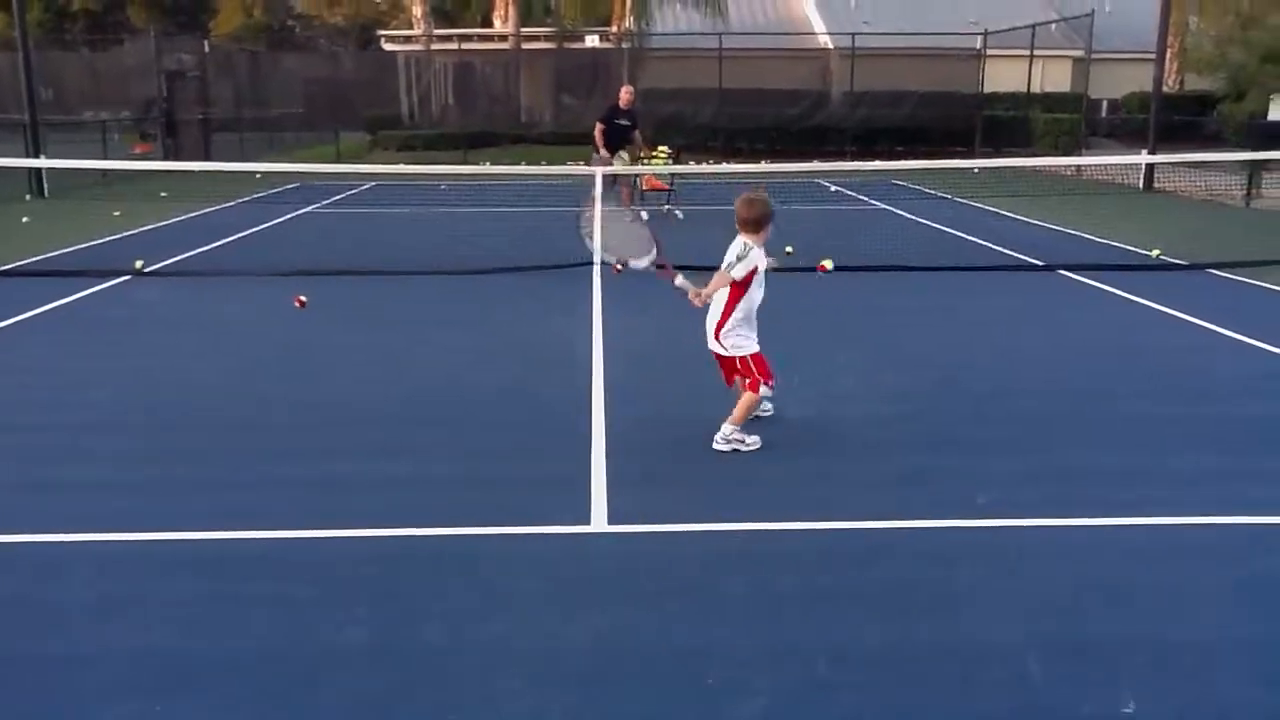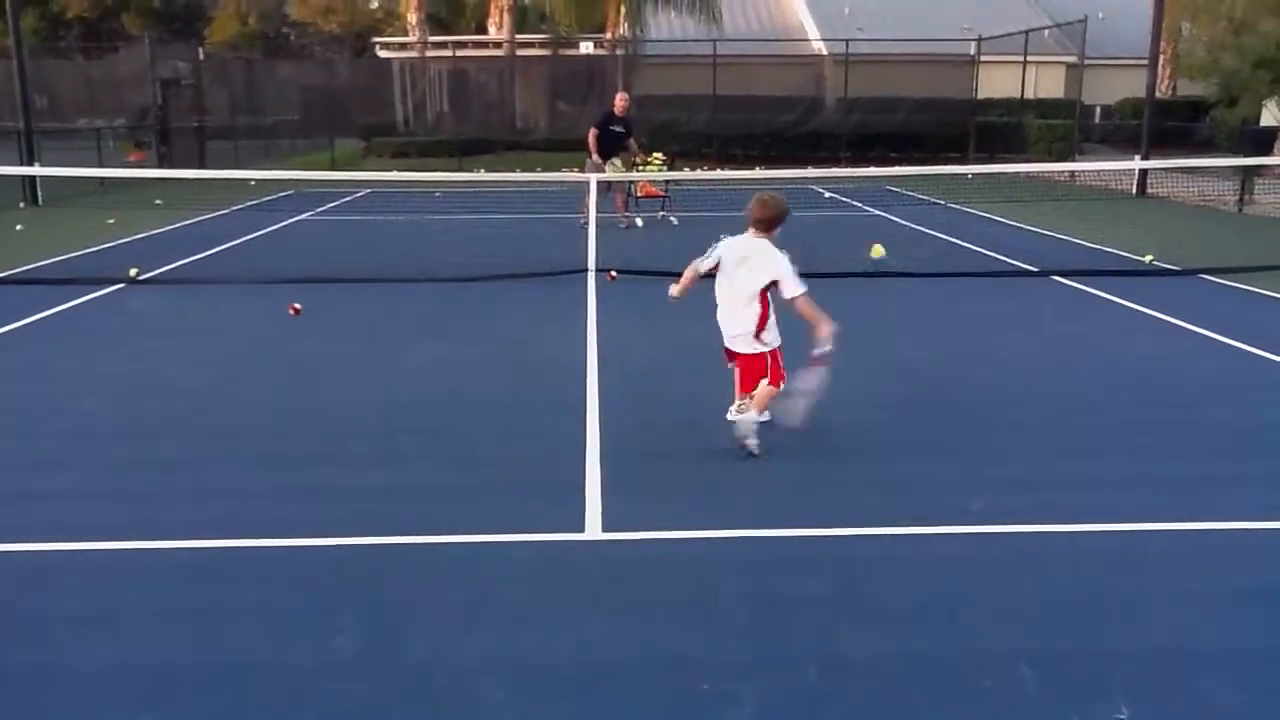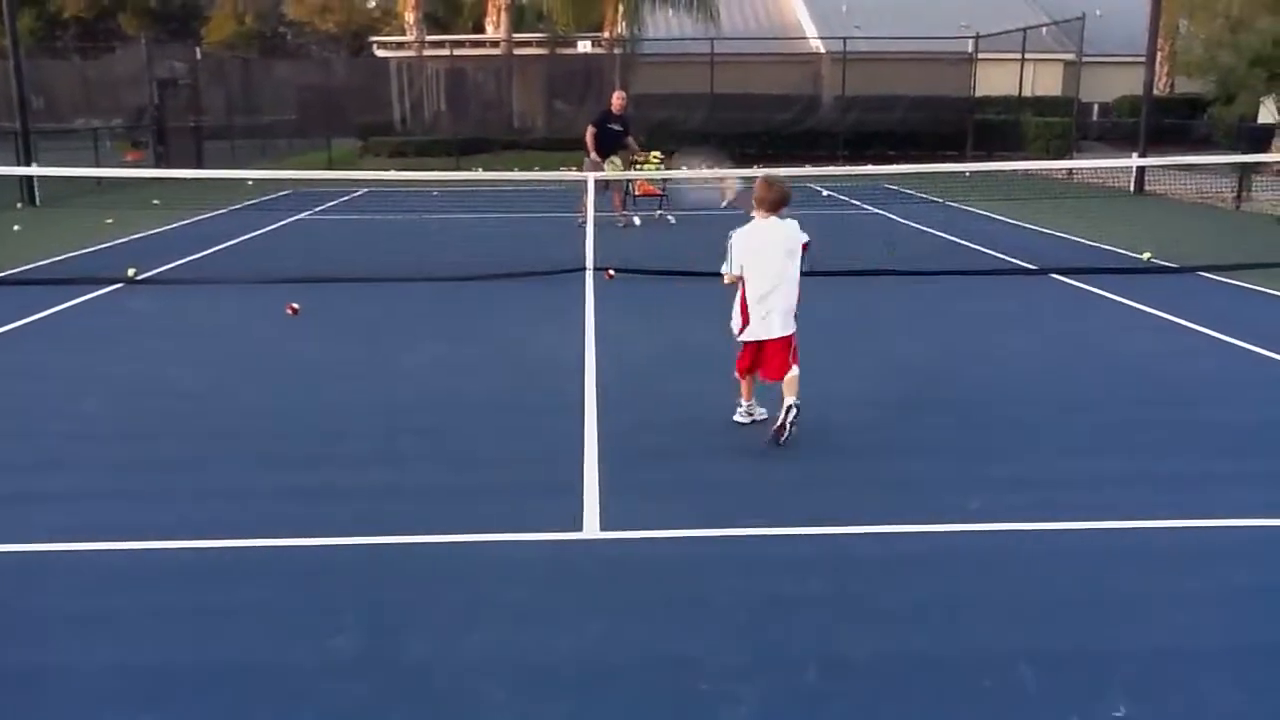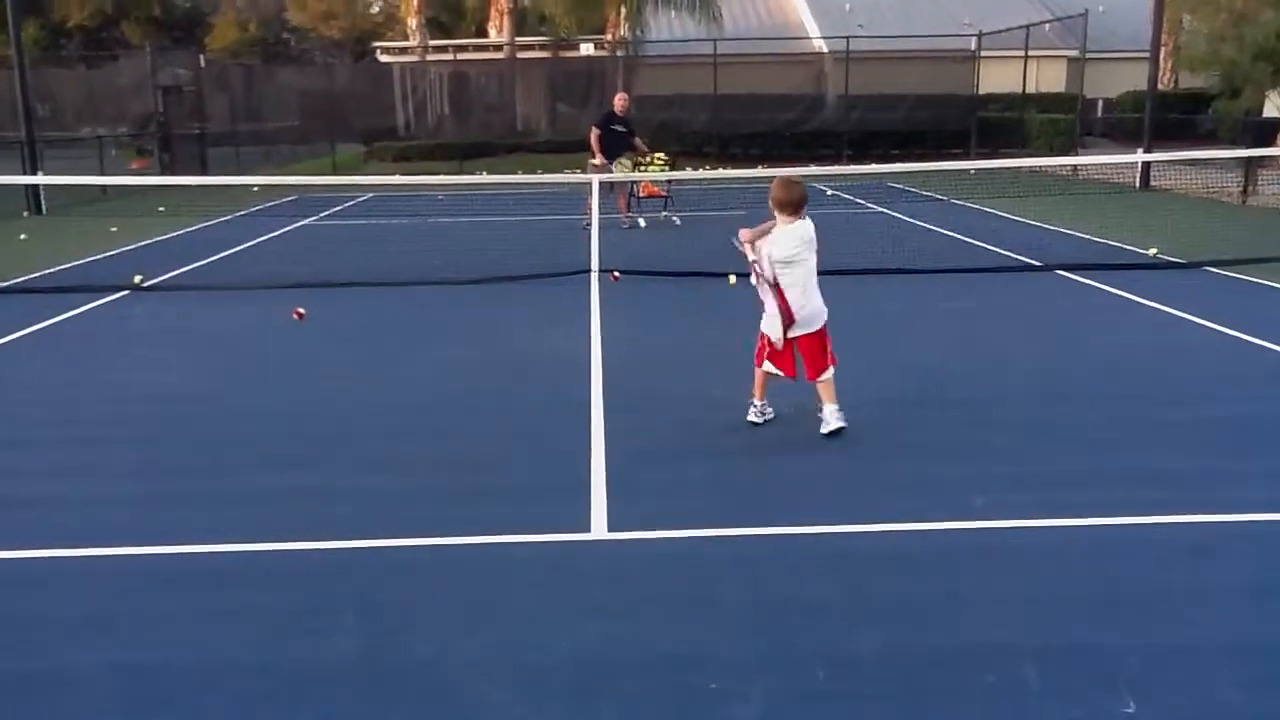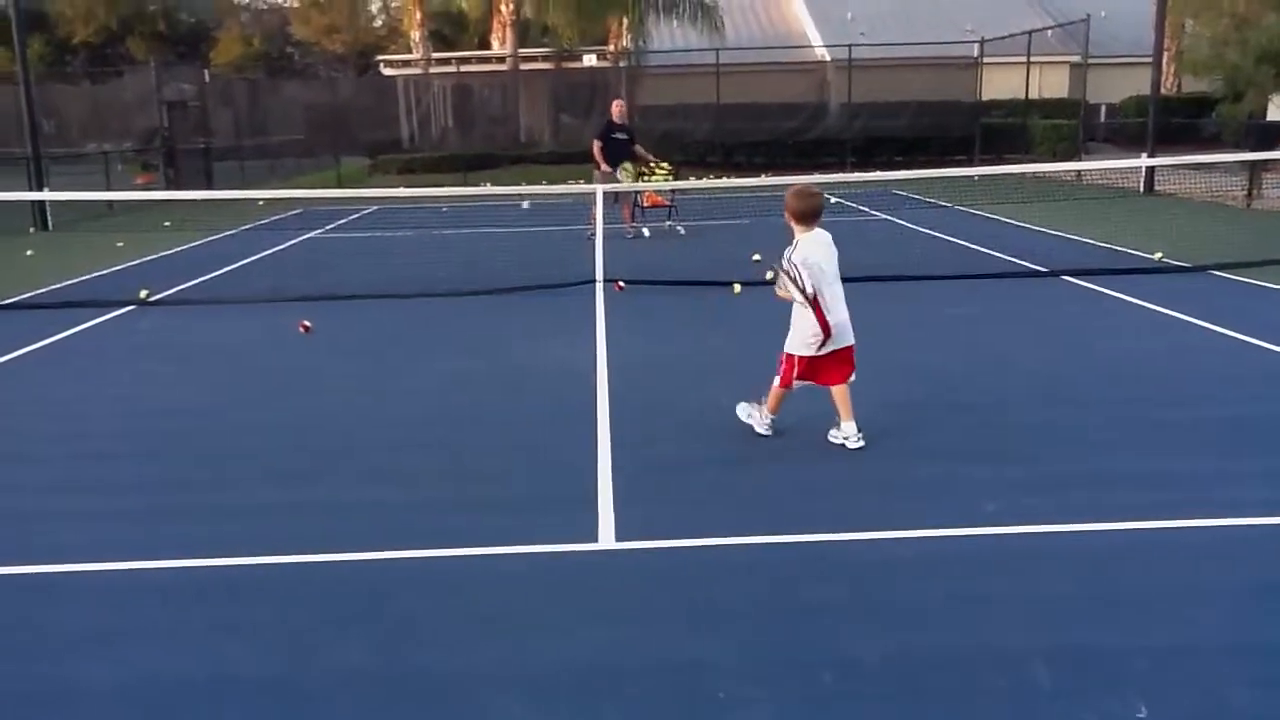
dt=0.2s
person 1, frame 1
left shoulder: (744, 245)
right shoulder: (748, 253)
right elbow: (726, 274)
right wrist: (707, 292)
left hip: (724, 328)
right hip: (732, 333)
left knee: (744, 372)
right knee: (761, 383)
left ankle: (747, 406)
right ankle: (728, 434)
person 1, frame 2
left shoulder: (728, 244)
right shoulder: (777, 259)
left elbow: (696, 268)
right elbow: (797, 297)
left wrist: (680, 288)
right wrist: (821, 323)
left hip: (729, 326)
right hip: (755, 331)
left knee: (743, 364)
right knee: (773, 379)
left ankle: (741, 406)
right ankle: (750, 418)
person 1, frame 3
left shoulder: (740, 237)
right shoulder: (791, 230)
left elbow: (731, 278)
right elbow: (803, 244)
left hip: (749, 316)
right hip: (782, 315)
left knee: (749, 362)
right knee: (788, 366)
left ankle: (747, 407)
right ankle: (789, 404)
person 1, frame 4
left shoulder: (768, 246)
right shoulder: (808, 227)
left elbow: (767, 282)
left wrist: (754, 243)
right wrist: (757, 233)
left hip: (780, 316)
right hip: (811, 312)
left knee: (766, 359)
right knee: (821, 365)
left ankle: (759, 406)
right ankle: (832, 413)
person 1, frame 5
left shoulder: (794, 256)
right shoulder: (825, 238)
left elbow: (805, 296)
left wrist: (784, 293)
left hip: (810, 328)
right hip: (839, 322)
left knee: (787, 374)
right knee: (838, 376)
left ankle: (765, 417)
right ankle: (849, 430)
